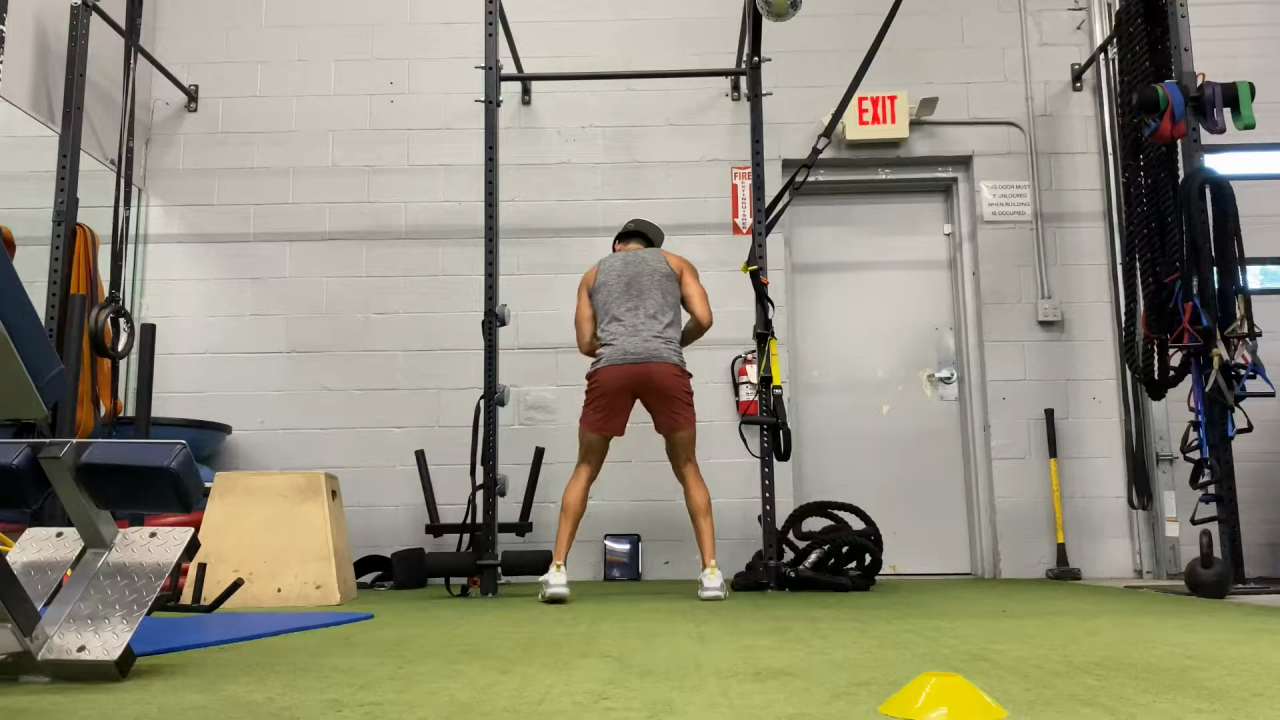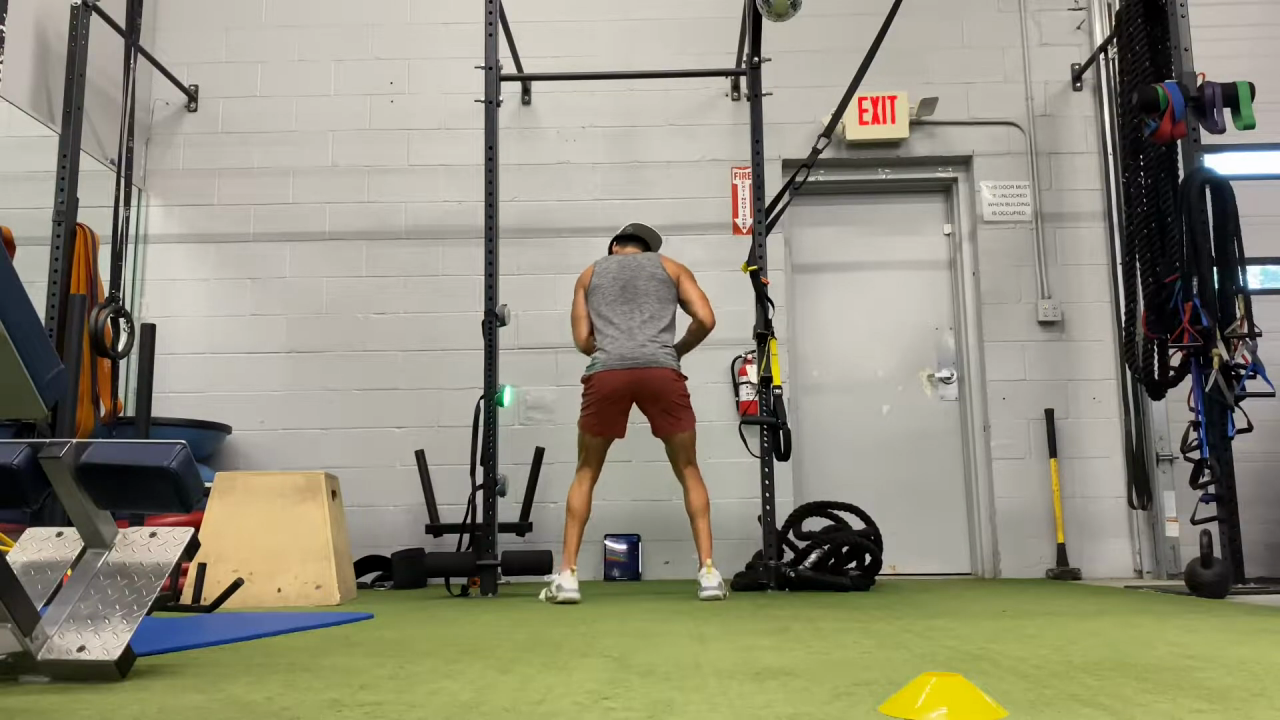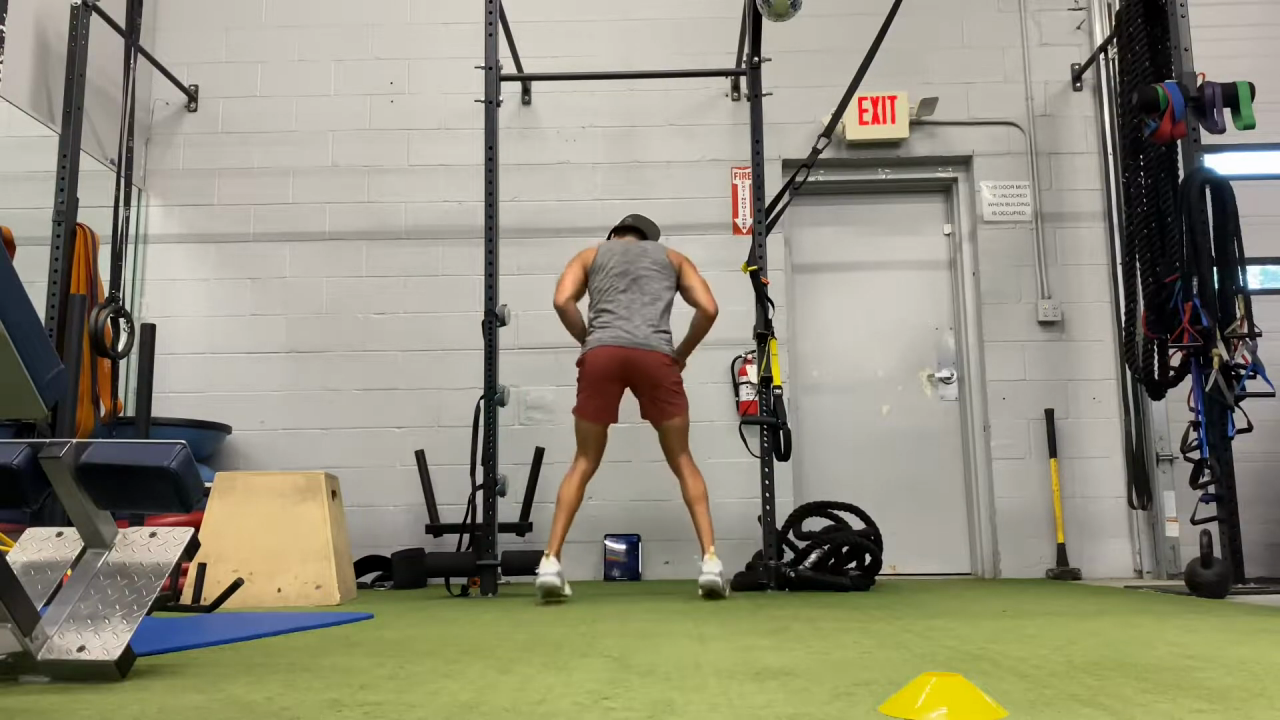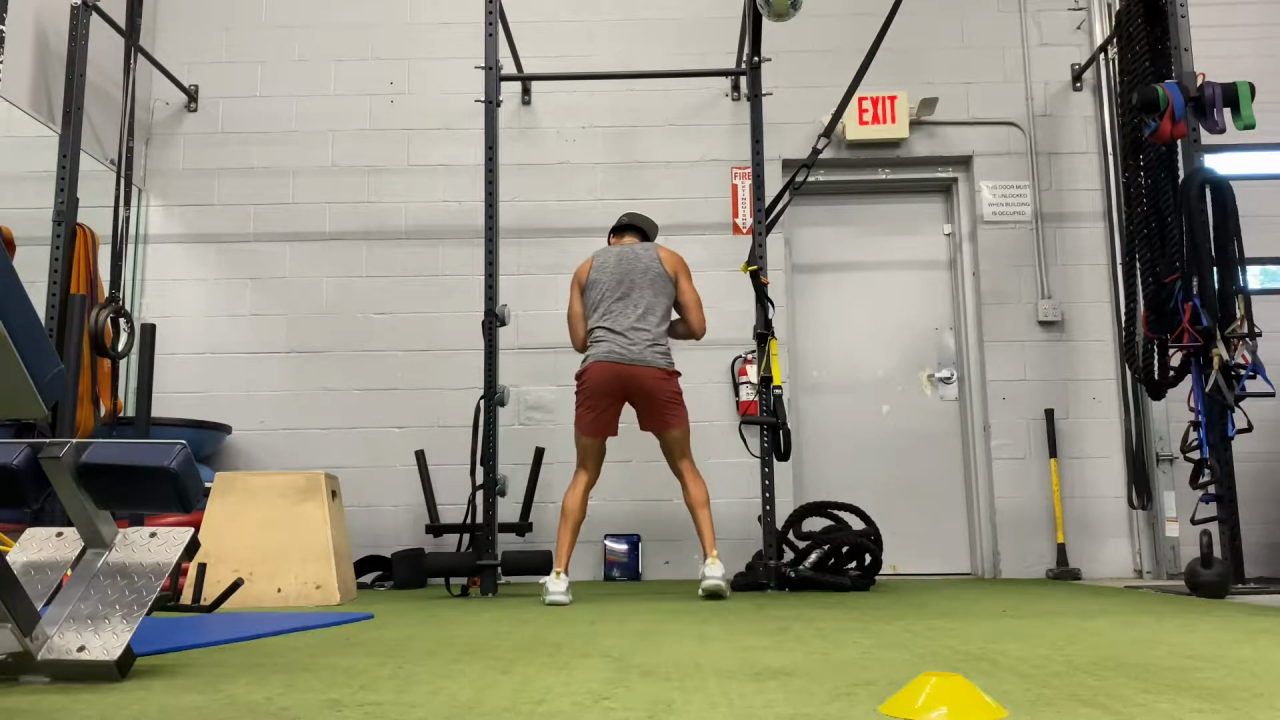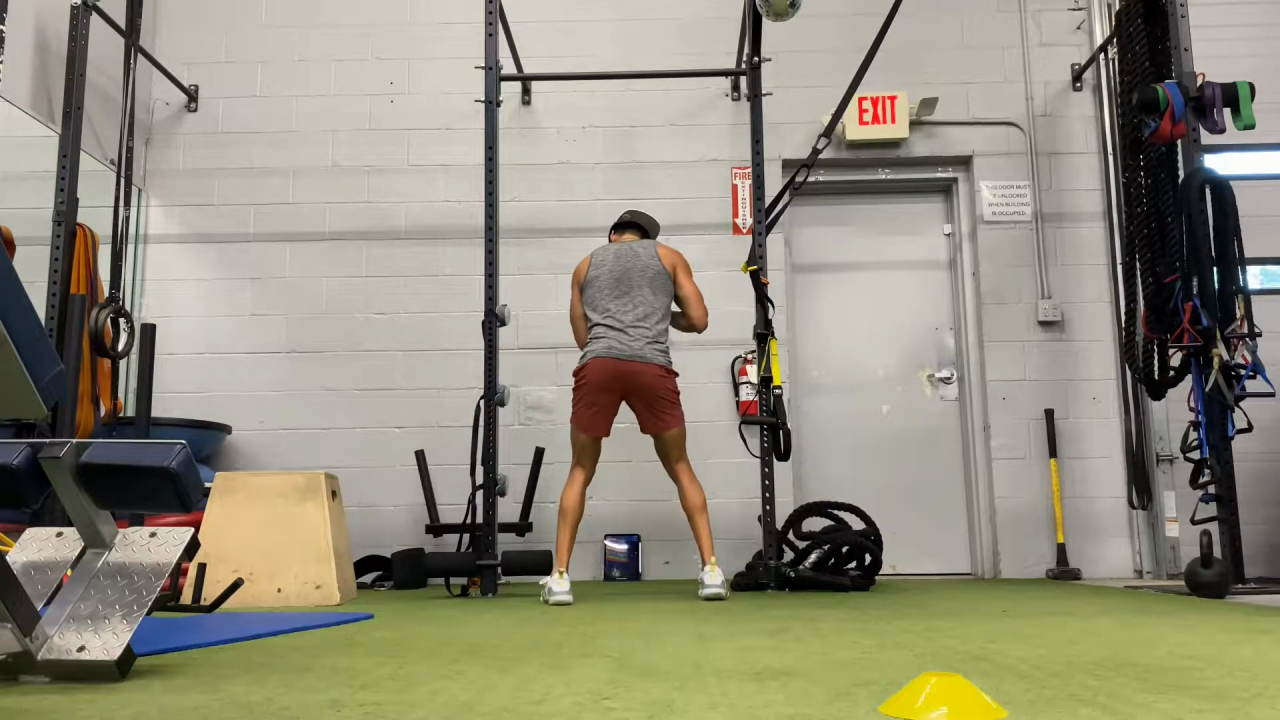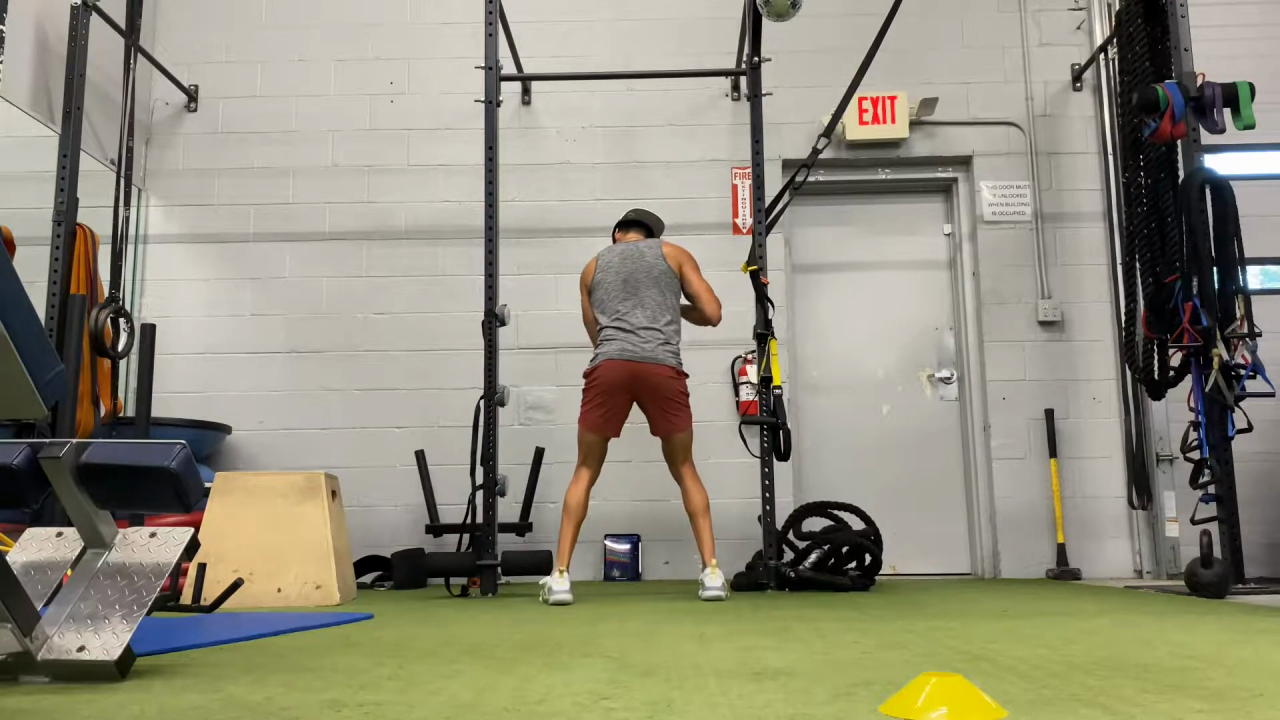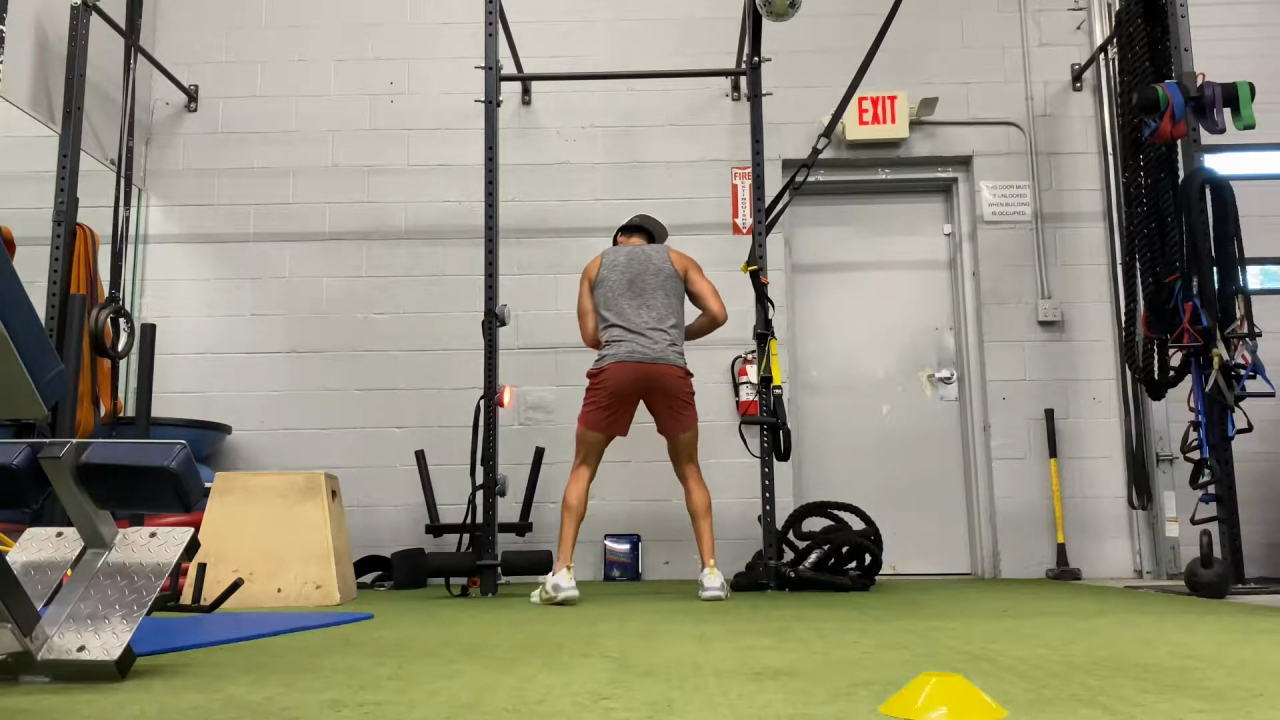
dt=0.5s
person 1, frame 1
left shoulder: (594, 274)
right shoulder: (675, 263)
left elbow: (586, 342)
right elbow: (703, 318)
left hip: (610, 369)
right hip: (665, 368)
left knee: (585, 470)
right knee: (688, 471)
left ankle: (558, 570)
right ankle: (711, 572)
person 1, frame 2
left shoulder: (592, 272)
right shoulder: (671, 268)
left elbow: (583, 339)
right elbow: (706, 319)
left hip: (610, 374)
right hip: (662, 373)
left knee: (586, 474)
right knee: (688, 473)
left ankle: (567, 575)
right ankle: (709, 570)
person 1, frame 3
left shoulder: (593, 254)
right shoulder: (671, 257)
left elbow: (562, 300)
right elbow: (709, 308)
right wrist: (681, 354)
left hip: (603, 354)
right hip: (655, 357)
left knee: (584, 464)
right knee: (682, 461)
left ankle: (551, 562)
right ankle: (711, 561)
person 1, frame 4
left shoulder: (586, 268)
right shoulder: (669, 259)
left elbow: (579, 340)
right elbow: (697, 328)
left hip: (600, 369)
right hip: (653, 370)
left knee: (584, 475)
right knee: (685, 467)
left ankle: (559, 576)
right ankle: (712, 563)
person 1, frame 5
left shoulder: (586, 265)
right shoulder: (668, 257)
right elbow: (698, 320)
left hip: (597, 366)
right hip: (651, 367)
left knee: (580, 473)
right knee: (680, 470)
left ankle: (560, 578)
right ankle: (711, 570)
person 1, frame 6
left shoulder: (593, 267)
right shoulder: (674, 254)
right elbow: (712, 314)
left hip: (610, 367)
right hip: (662, 369)
left knee: (585, 473)
right knee: (685, 472)
left ankle: (560, 577)
right ankle: (711, 572)
person 1, frame 7
left shoulder: (597, 265)
right shoulder: (677, 260)
left elbow: (590, 336)
right elbow: (717, 313)
left hip: (615, 369)
right hip: (670, 369)
left knee: (583, 470)
right knee: (689, 472)
left ankle: (562, 573)
right ankle: (711, 573)
